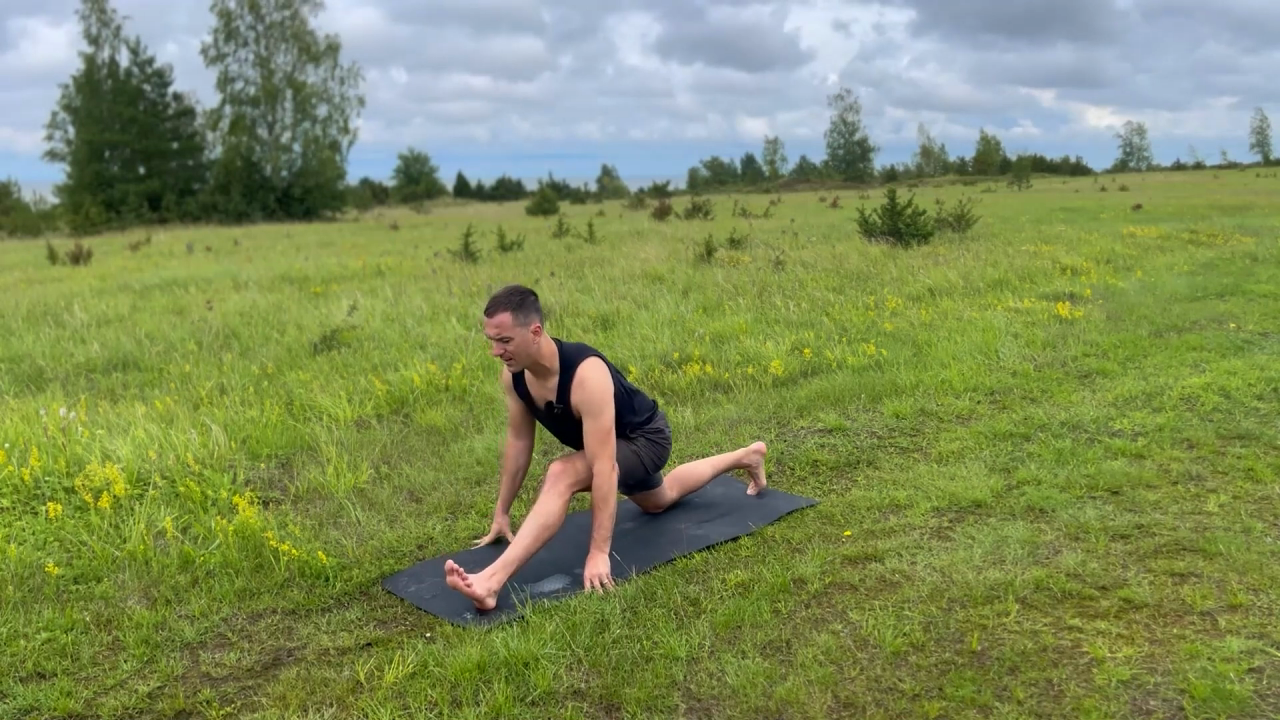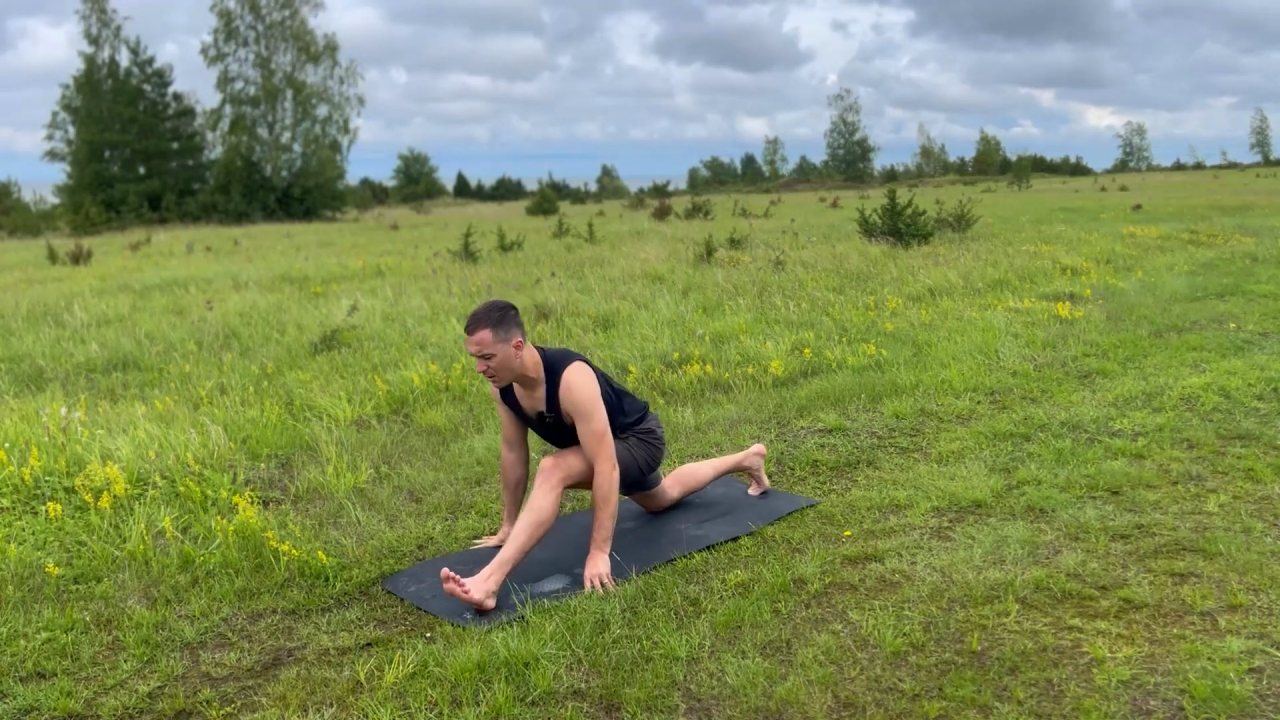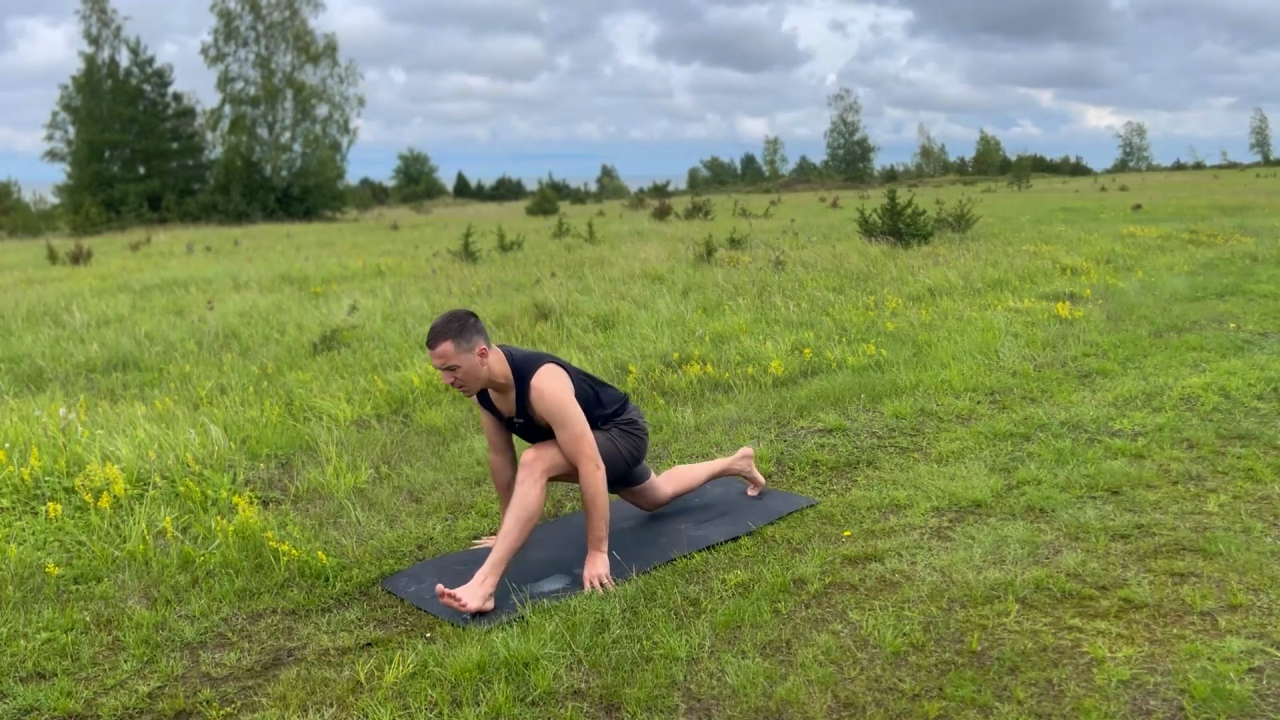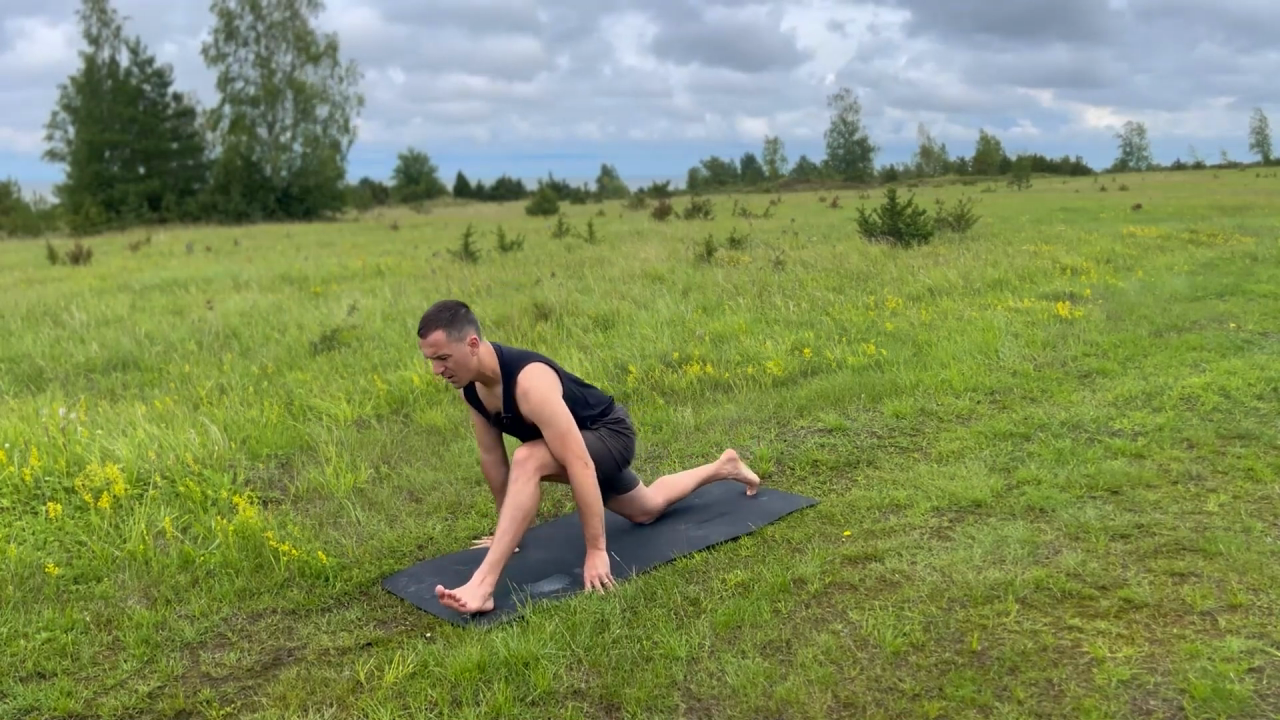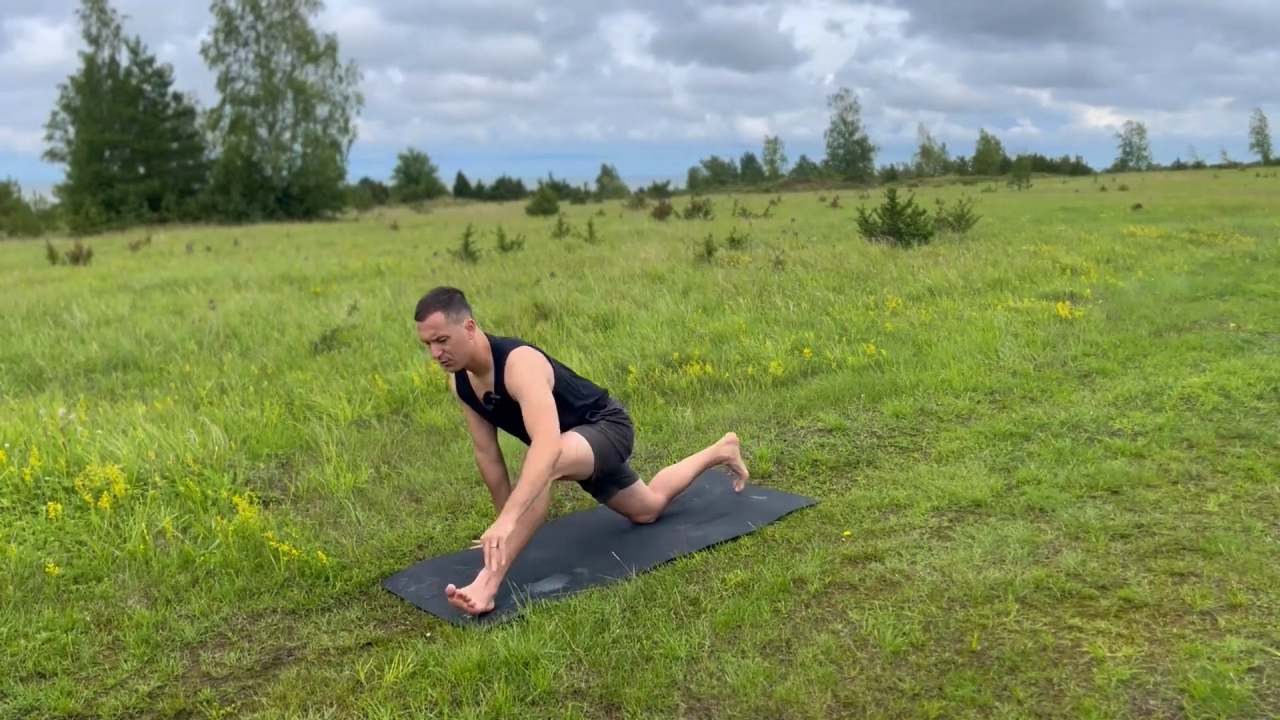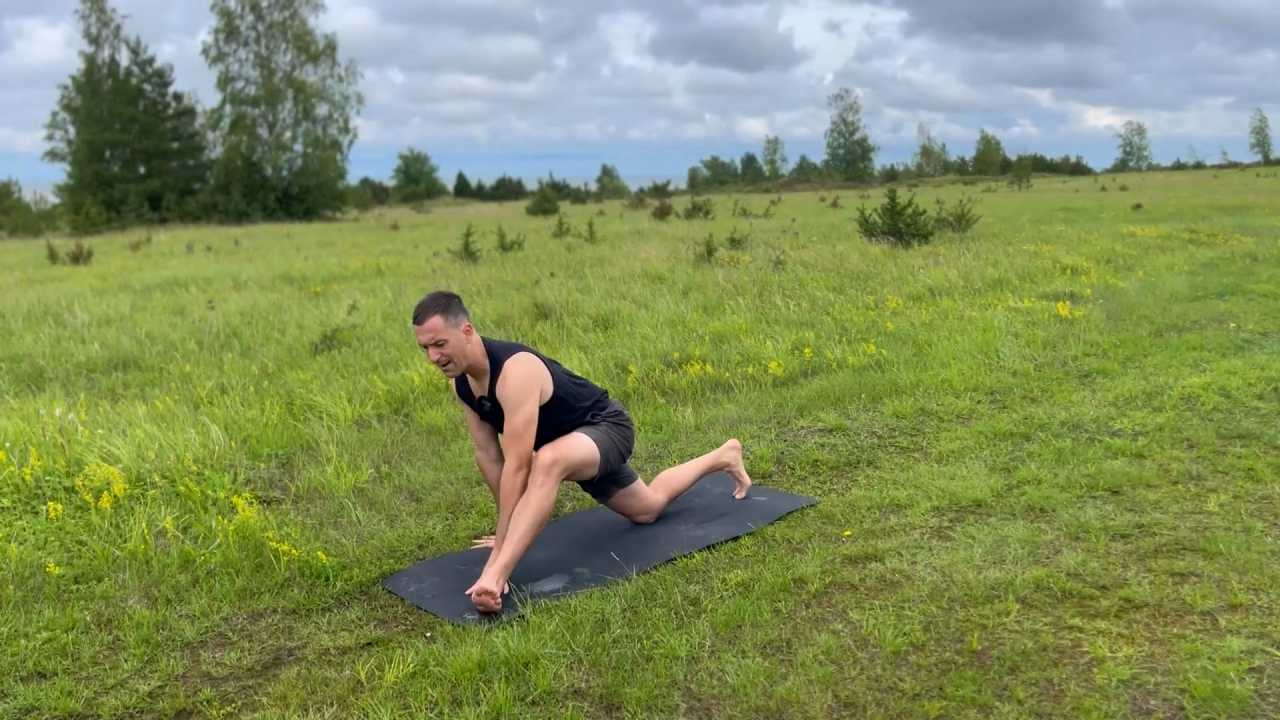
dt=0.4s
person 1, frame 1
left shoulder: (586, 375)
right shoulder: (514, 374)
left elbow: (604, 469)
right elbow: (518, 440)
left wrist: (599, 552)
right wrist: (501, 513)
left hip: (644, 437)
right hip: (616, 440)
left knee: (561, 475)
right knee: (659, 501)
left ankle: (491, 581)
right ankle: (745, 457)
person 1, frame 2
left shoulder: (572, 380)
right shoulder: (503, 383)
left elbow: (606, 469)
right elbow: (513, 453)
left wrist: (599, 552)
right wrist: (508, 526)
left hip: (638, 438)
right hip: (613, 442)
left knee: (553, 470)
right knee: (664, 498)
left ankle: (489, 582)
right ankle: (746, 459)
person 1, frame 3
left shoulder: (542, 385)
right shoulder: (481, 381)
left elbow: (591, 468)
right elbow: (500, 455)
left wrist: (597, 552)
right wrist: (507, 529)
left hip: (621, 431)
right hip: (597, 436)
left knee: (535, 463)
right knee: (656, 497)
left ankle: (484, 585)
right ankle: (735, 463)
person 1, frame 4
left shoulder: (529, 382)
right shoulder: (468, 383)
left elbow: (580, 467)
right elbow: (491, 455)
left wrist: (597, 550)
right wrist: (505, 529)
left hip: (608, 433)
right hip: (586, 442)
left knee: (527, 460)
right knee: (648, 511)
left ankle: (482, 585)
right ankle: (724, 467)
person 1, frame 5
left shoulder: (518, 362)
right shoulder: (459, 382)
left elbow: (549, 446)
right elbow: (486, 454)
left wrist: (507, 520)
right wrist: (505, 524)
left hip: (605, 425)
right hip: (579, 443)
left knee: (543, 465)
right knee: (648, 510)
left ankle: (487, 584)
right ankle: (721, 451)
person 1, frame 6
left shoulder: (514, 370)
right shoulder: (460, 382)
left elbow: (517, 467)
right elbow: (488, 454)
left wrist: (498, 550)
right wrist: (507, 529)
left hip: (605, 426)
right hip: (578, 443)
left knee: (550, 461)
right knee: (648, 510)
left ankle: (495, 579)
right ankle: (723, 456)
